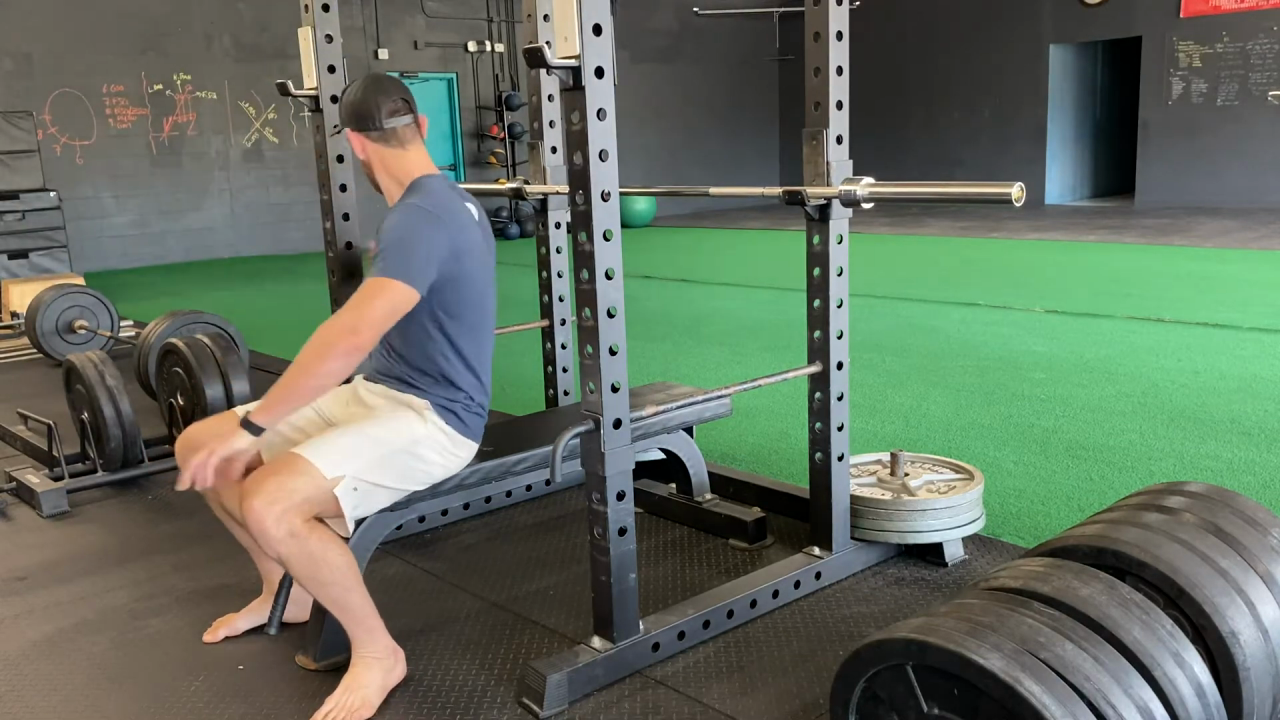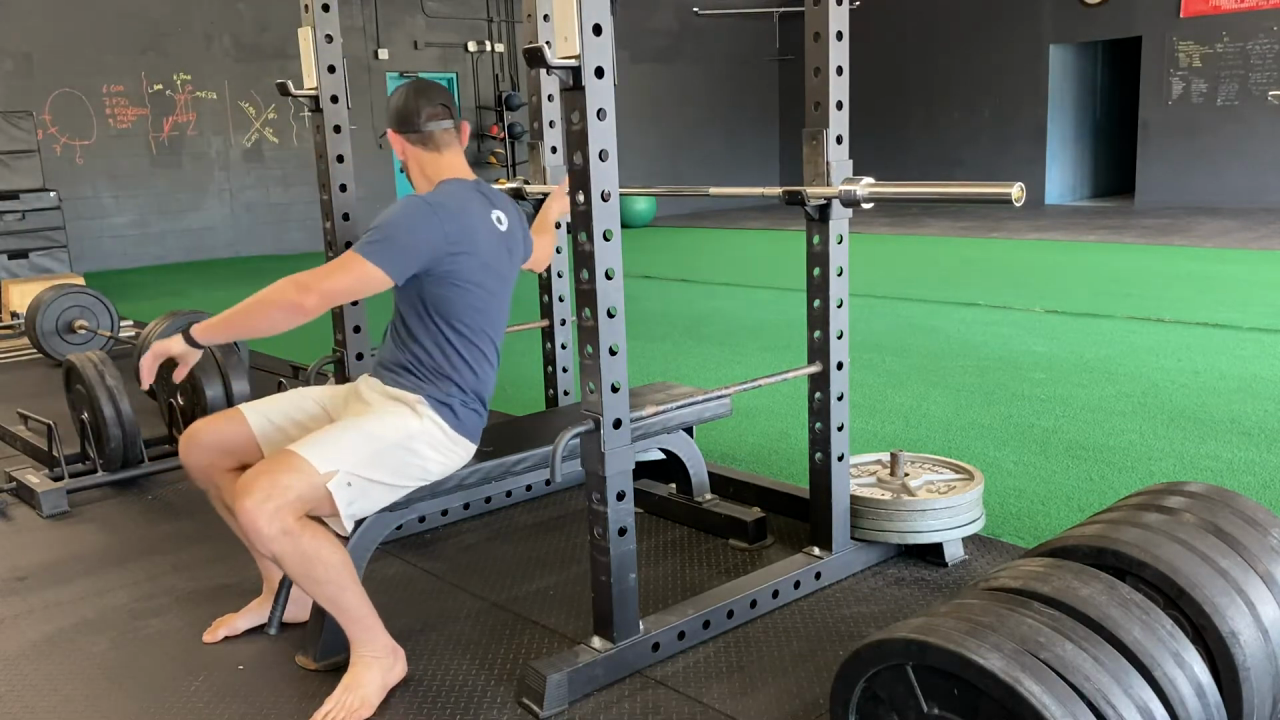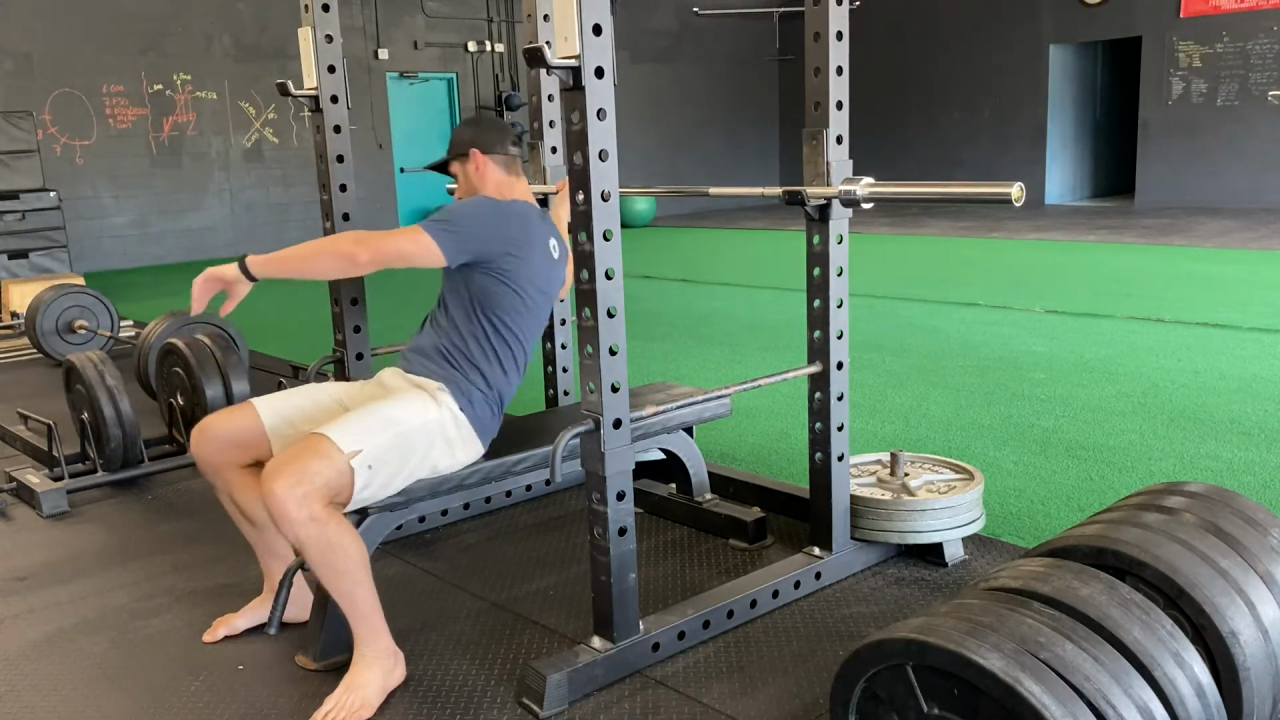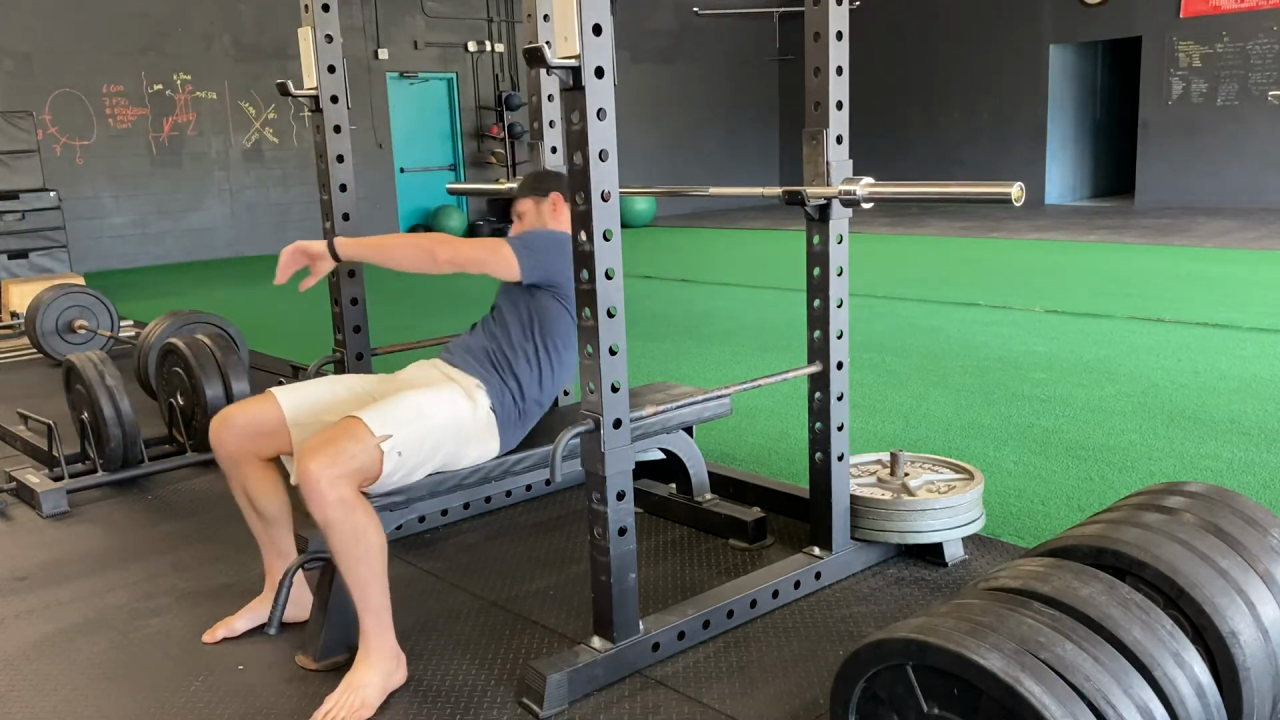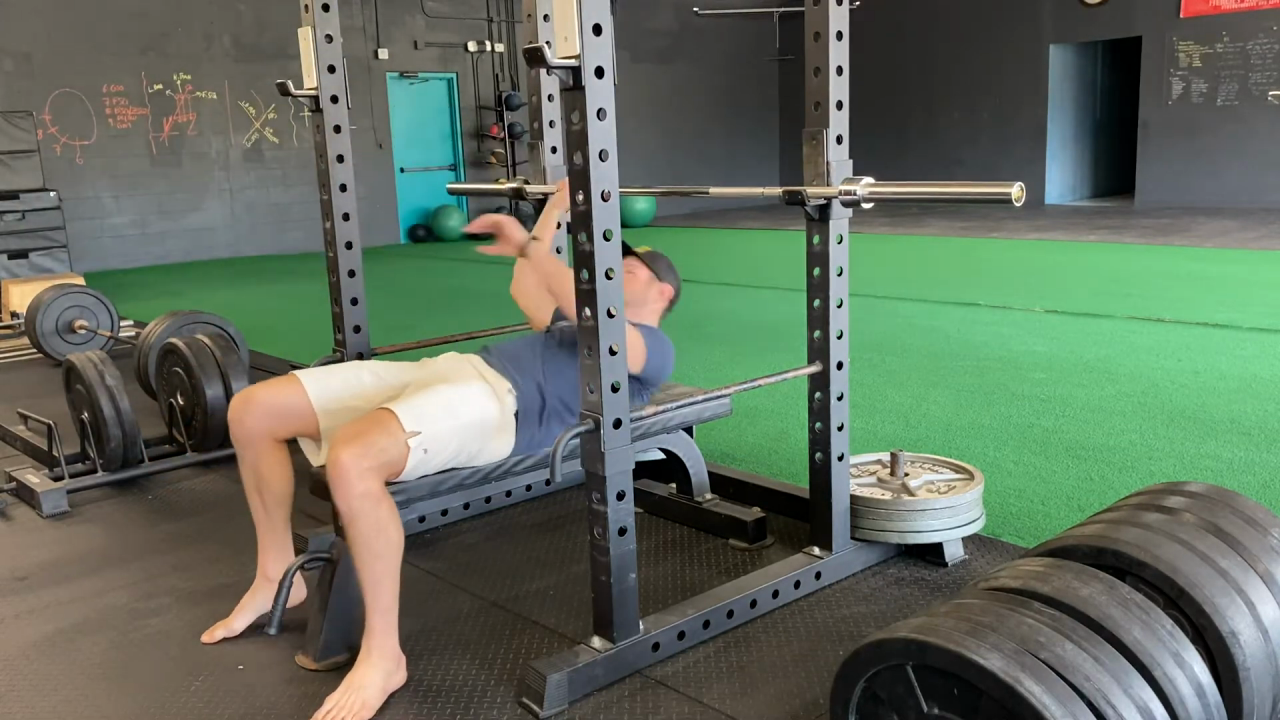
dt=0.4s
person 1, frame 1
left shoulder: (420, 217)
right shoulder: (450, 202)
left elbow: (352, 336)
left wrist: (252, 426)
left hip: (430, 418)
right hip: (376, 394)
left knee: (268, 505)
right knee: (195, 449)
left ankle: (376, 652)
right ankle: (285, 588)
person 1, frame 2
left shoulder: (428, 214)
right shoulder: (501, 209)
left elbow: (312, 293)
right elbow: (537, 255)
left wrist: (196, 337)
right wrist: (555, 204)
left hip: (429, 419)
right hip: (379, 392)
left knee: (261, 504)
right knee: (203, 446)
left ankle: (376, 651)
right ankle: (285, 588)
person 1, frame 3
left shoulder: (491, 216)
right shoulder: (545, 237)
left elbow: (366, 252)
right elbow: (560, 286)
left wrist: (248, 267)
right wrist: (563, 210)
left hip: (445, 411)
right hip: (397, 386)
left knee: (288, 488)
right knee: (213, 440)
left ankle: (378, 653)
right ankle: (285, 588)
person 1, frame 4
left shoulder: (559, 250)
right shoulder: (563, 263)
left elbow: (443, 254)
left wrist: (335, 249)
left hip: (471, 405)
left knee: (322, 469)
right knee: (233, 430)
left ankle: (381, 654)
right ankle: (285, 587)
person 1, frame 5
left shoulder: (653, 351)
right elbow: (527, 289)
left wrist: (529, 245)
right wrist: (555, 210)
left hip: (494, 403)
left knee: (351, 461)
right knee: (251, 411)
left ankle: (382, 654)
right ankle: (275, 576)
